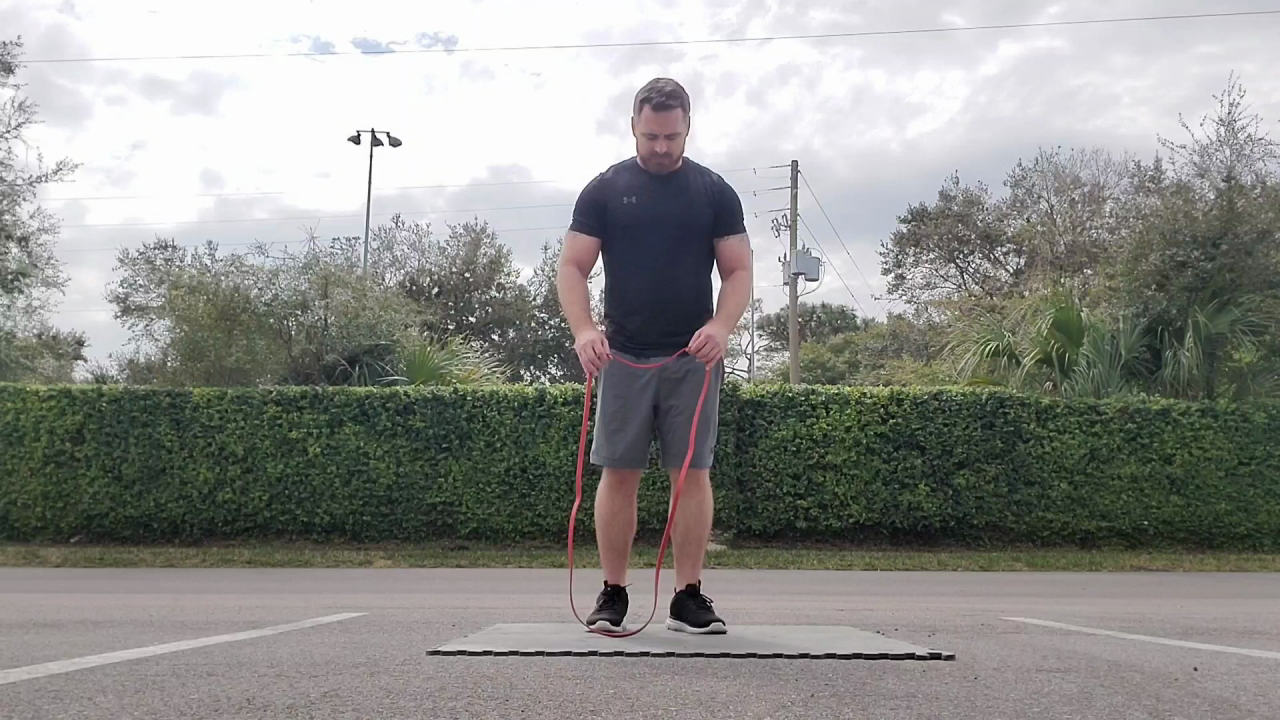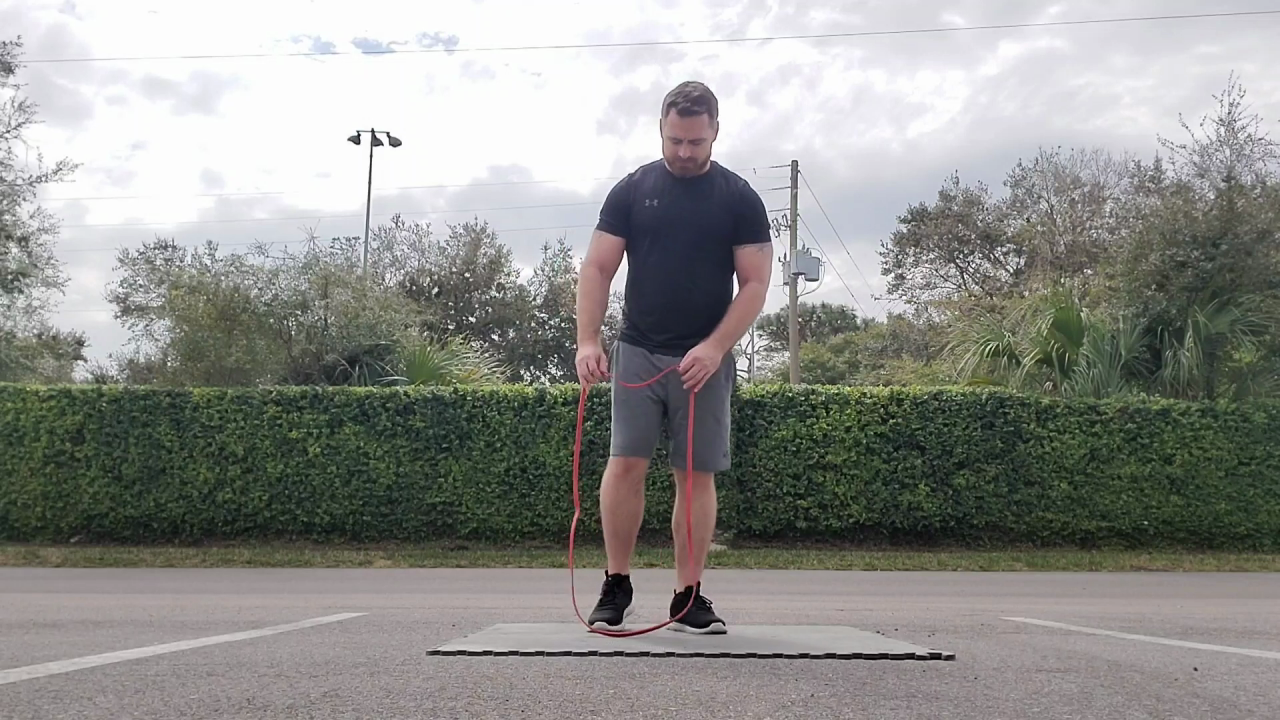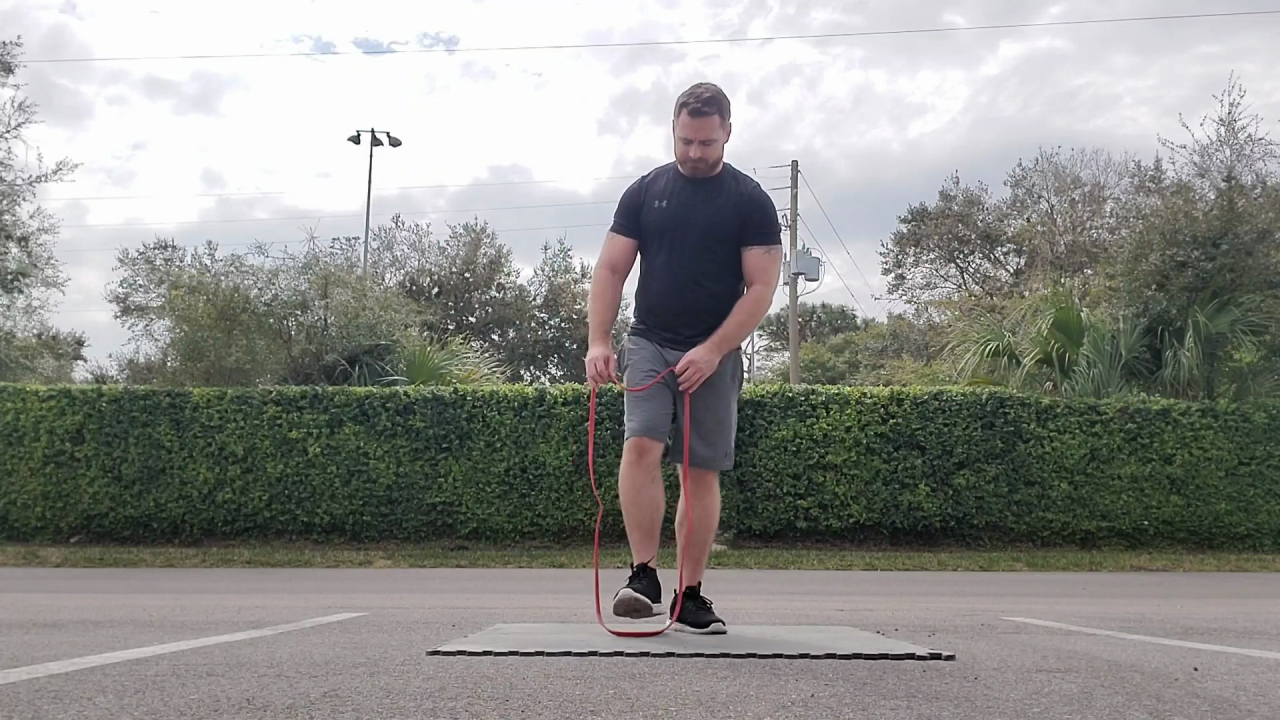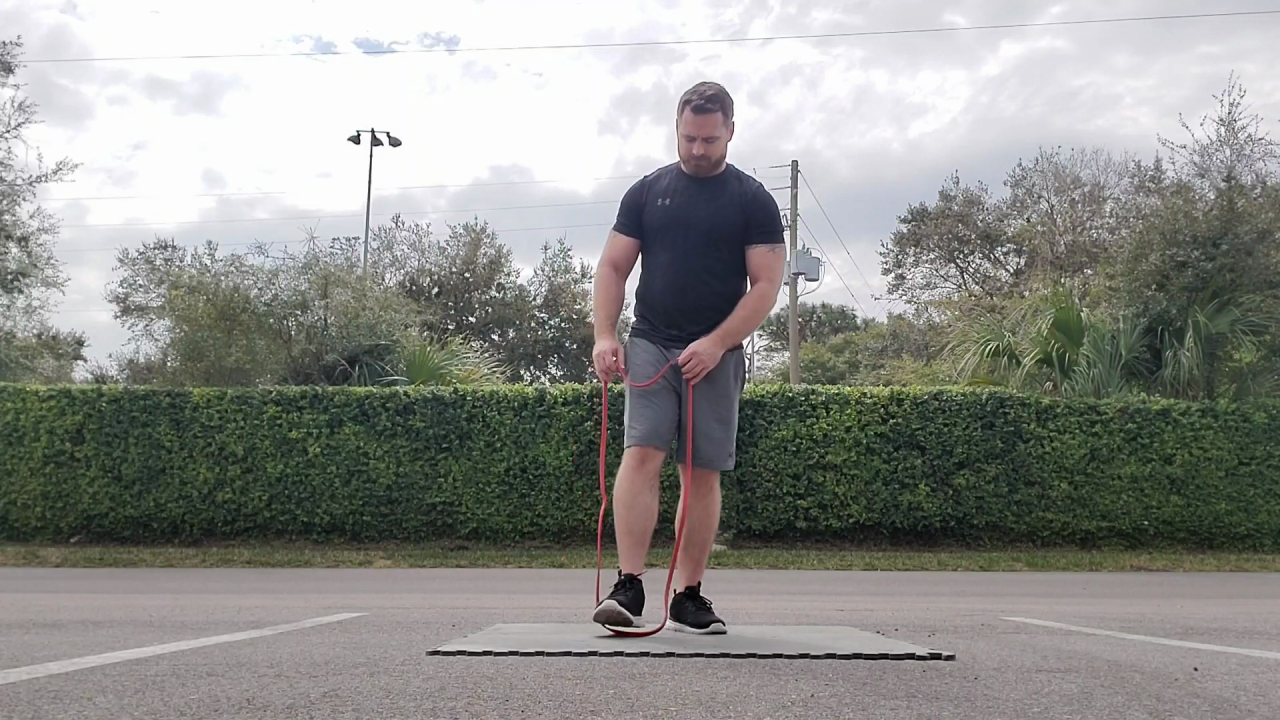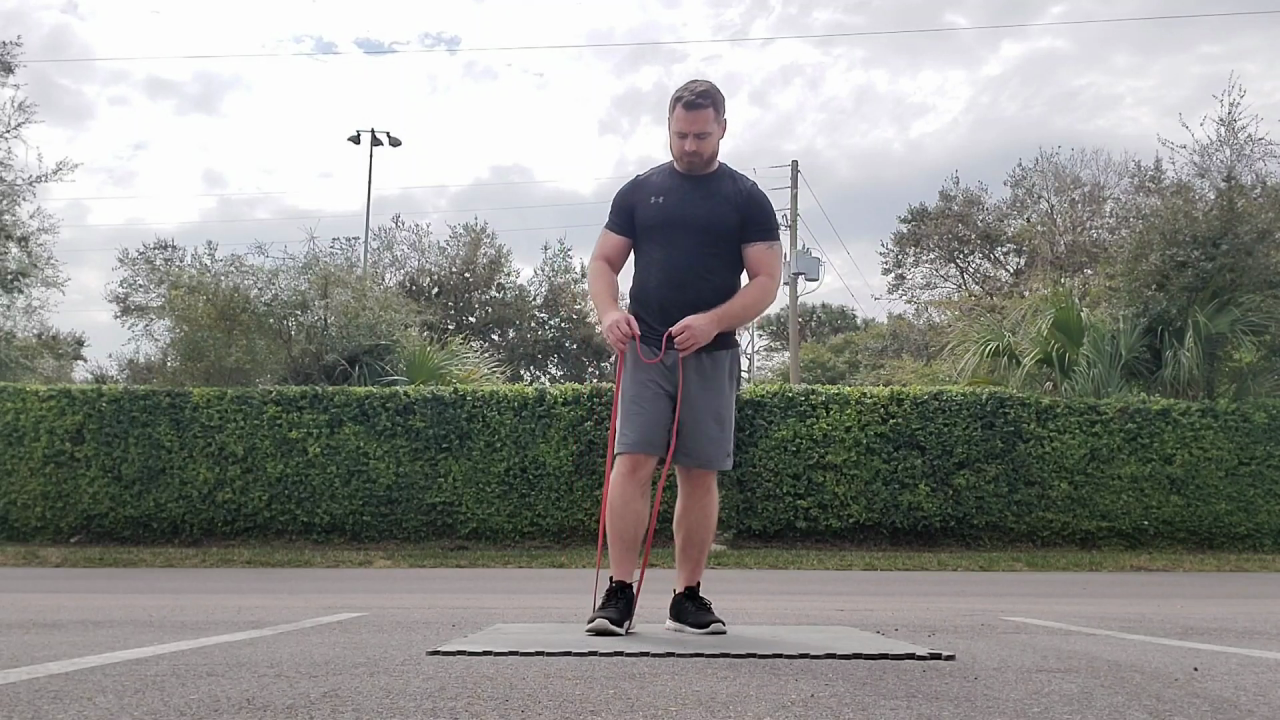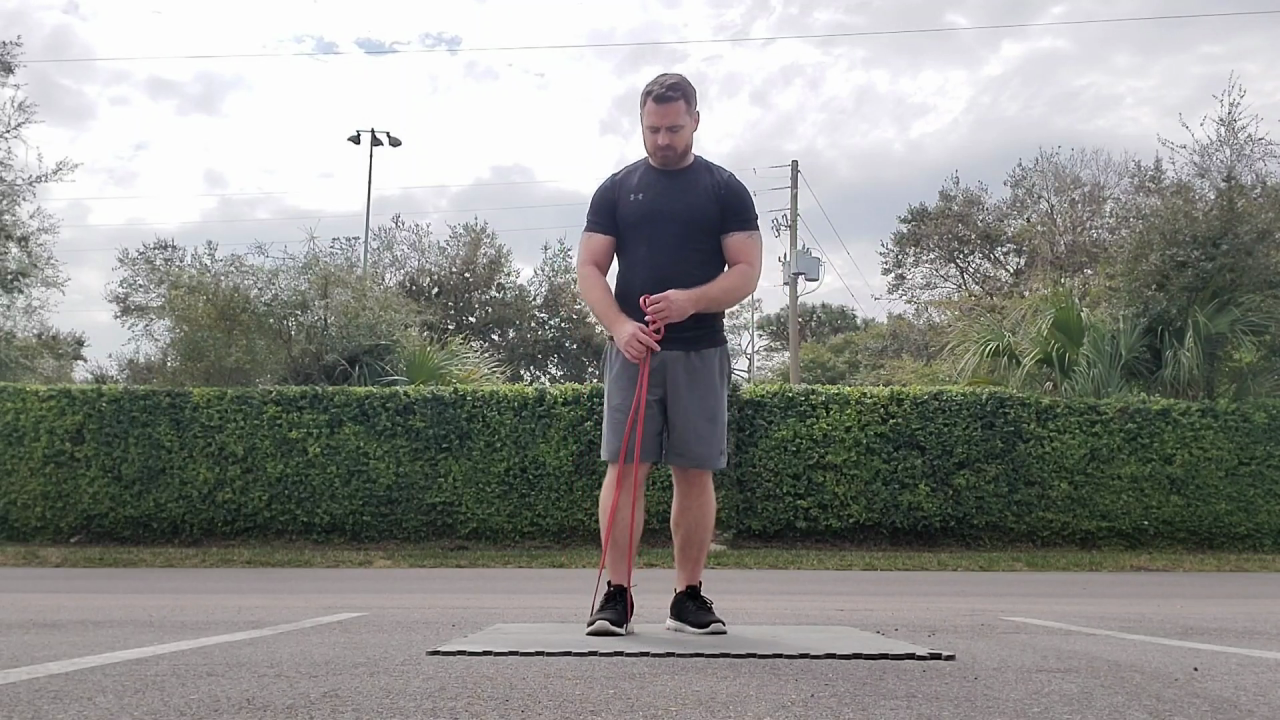
dt=0.3s
person 1, frame 1
left shoulder: (714, 191)
right shoulder: (604, 189)
left elbow: (739, 270)
right elbow: (572, 266)
left wrist: (721, 324)
right wrist: (584, 329)
left hip: (692, 358)
right hip: (625, 356)
left knee: (692, 474)
right knee: (619, 475)
left ankle: (688, 597)
right ankle: (613, 594)
person 1, frame 2
left shoulder: (739, 198)
right shoulder: (631, 190)
left elbow: (755, 283)
right elbow: (597, 267)
left wrist: (716, 347)
right wrist: (588, 340)
left hip: (703, 360)
right hip: (637, 352)
left knee: (697, 475)
right knee: (626, 465)
left ankle: (688, 597)
right ankle: (616, 585)
person 1, frame 3
left shoulder: (750, 200)
right shoulder: (644, 191)
left elbow: (760, 287)
right elbow: (610, 269)
left wrist: (713, 351)
right wrist: (598, 341)
left hip: (714, 356)
right hip: (650, 345)
left knee: (702, 472)
right knee: (642, 449)
left ankle: (689, 596)
right ankle: (644, 576)
person 1, frame 4
left shoulder: (752, 199)
right shoulder: (646, 191)
left elbow: (765, 284)
right elbow: (612, 267)
left wrist: (717, 344)
right wrist: (604, 335)
left hip: (716, 355)
right hip: (650, 346)
left knee: (702, 473)
right knee: (641, 456)
left ankle: (687, 596)
right ankle: (628, 586)
person 1, frame 5
left shoulder: (746, 197)
right shoulder: (639, 190)
left elbow: (766, 281)
right elbow: (602, 261)
left wrist: (714, 323)
right wrist: (609, 311)
left hip: (710, 355)
right hip: (644, 351)
left knee: (699, 474)
right knee: (632, 464)
left ankle: (687, 598)
right ankle: (618, 594)
person 1, frame 6
left shoulder: (724, 188)
right shoulder: (616, 189)
left elbow: (747, 270)
right elbow: (589, 266)
left wrist: (692, 300)
right wrist: (616, 323)
left hip: (701, 352)
right hip: (632, 351)
left knee: (695, 474)
right knee: (625, 469)
left ankle: (688, 596)
right ankle: (617, 595)
